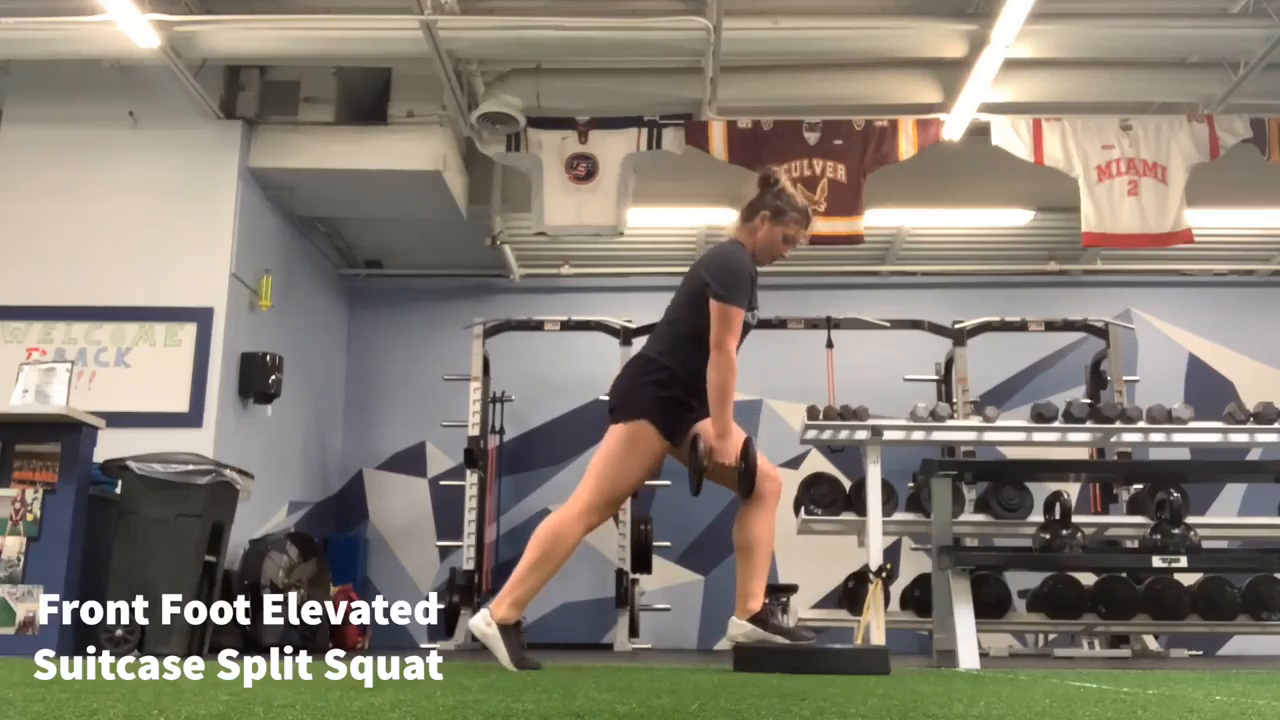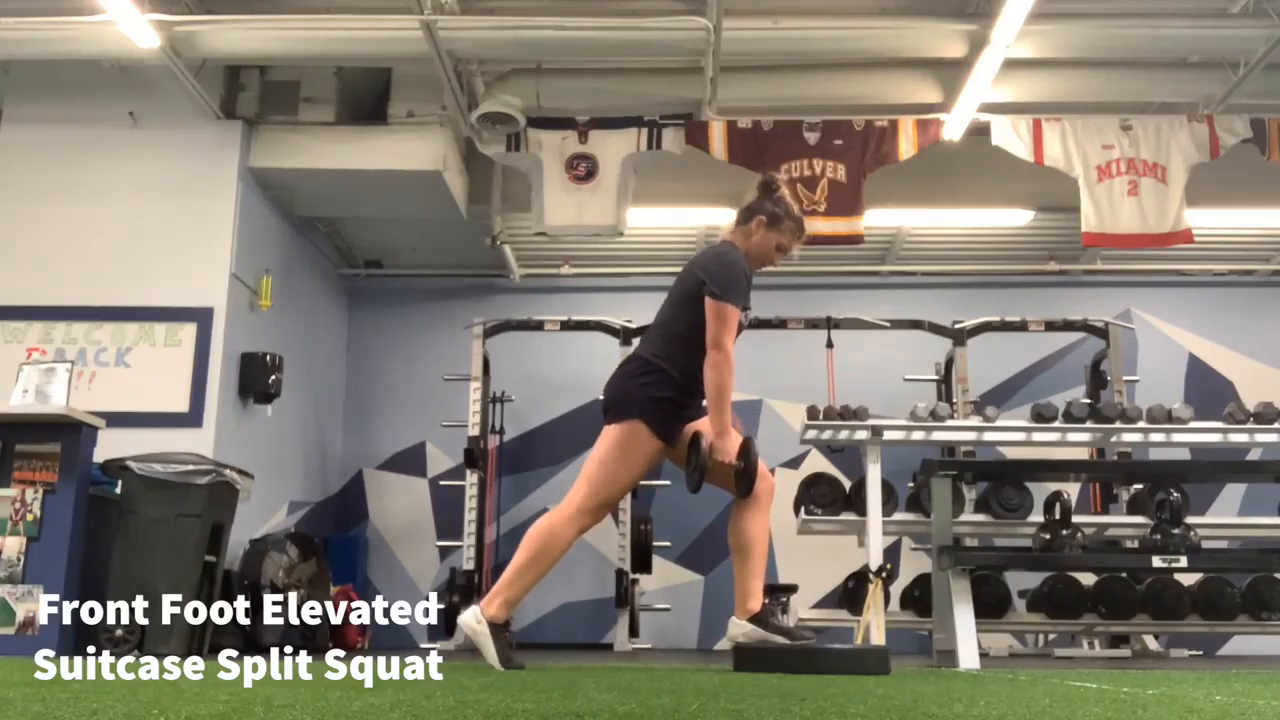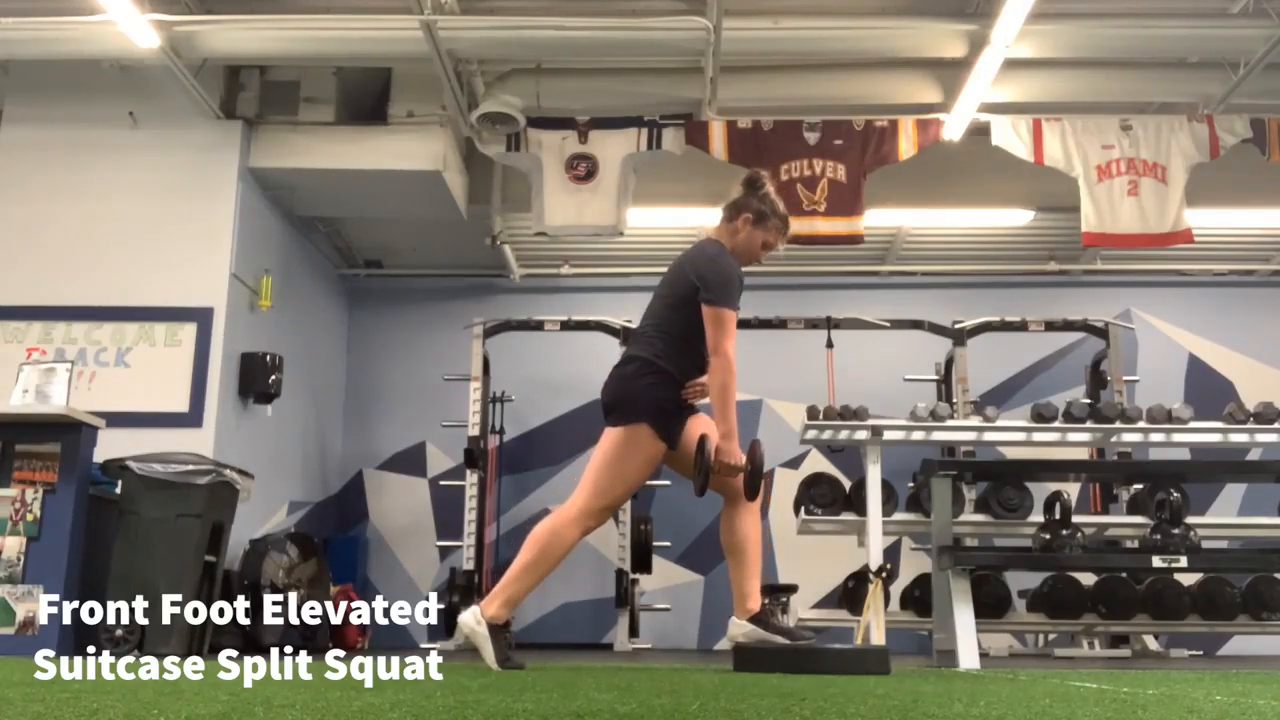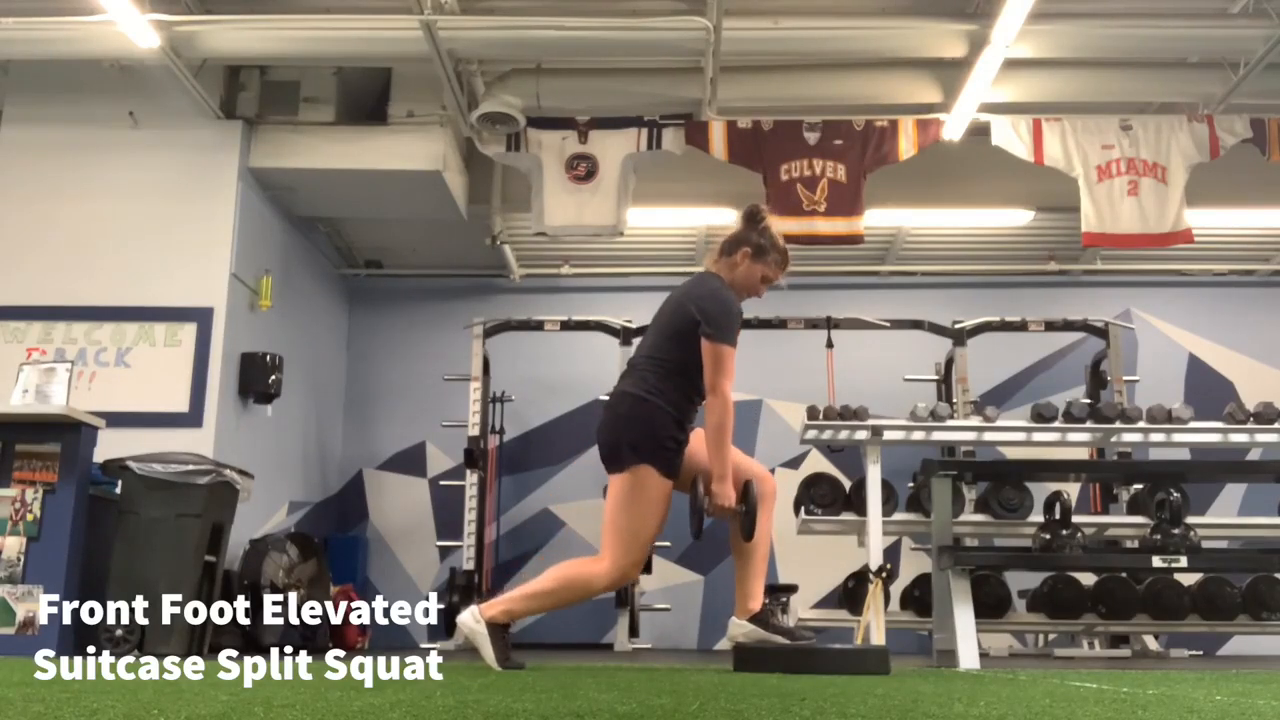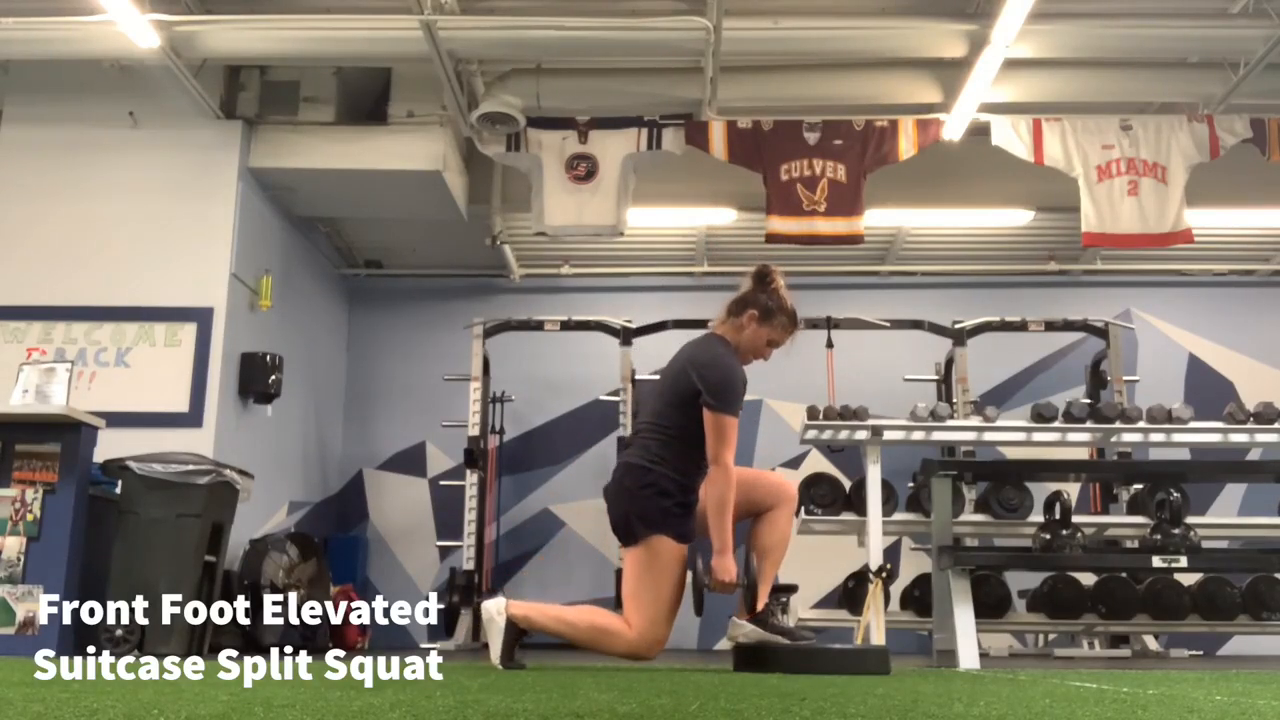
dt=1s
person 1, frame 1
left shoulder: (735, 266)
right shoulder: (733, 264)
right elbow: (721, 353)
left wrist: (719, 428)
right wrist: (724, 435)
left hip: (681, 401)
right hip: (652, 395)
left knee: (765, 485)
right knee: (591, 507)
left ankle: (750, 615)
right ankle: (499, 616)
person 1, frame 2
left shoulder: (721, 264)
right shoulder: (728, 265)
right elbow: (718, 351)
left wrist: (719, 424)
right wrist: (722, 435)
left hip: (674, 401)
right hip: (646, 395)
left knee: (758, 486)
right knee: (584, 508)
left ankle: (749, 615)
right ankle: (489, 614)
person 1, frame 3
left shoulder: (703, 259)
right shoulder: (721, 269)
right elbow: (722, 354)
left wrist: (704, 380)
right wrist: (728, 439)
left hip: (662, 397)
right hip: (644, 396)
left knee: (744, 487)
right knee: (586, 511)
left ankle: (749, 615)
right ankle: (490, 615)
person 1, frame 4
left shoulder: (700, 290)
right shoulder: (721, 303)
right elbow: (718, 395)
right wrist: (721, 480)
left hip: (655, 425)
right hip: (643, 429)
left knee: (760, 486)
right knee: (617, 569)
left ankle: (750, 615)
right ankle: (489, 615)
person 1, frame 5
left shoulder: (706, 351)
right shoulder: (724, 370)
right elbow: (720, 466)
right wrist: (723, 552)
left hip: (663, 487)
right hip: (652, 497)
left knee: (781, 494)
right knee: (643, 641)
left ankle: (754, 615)
right ankle: (512, 612)
